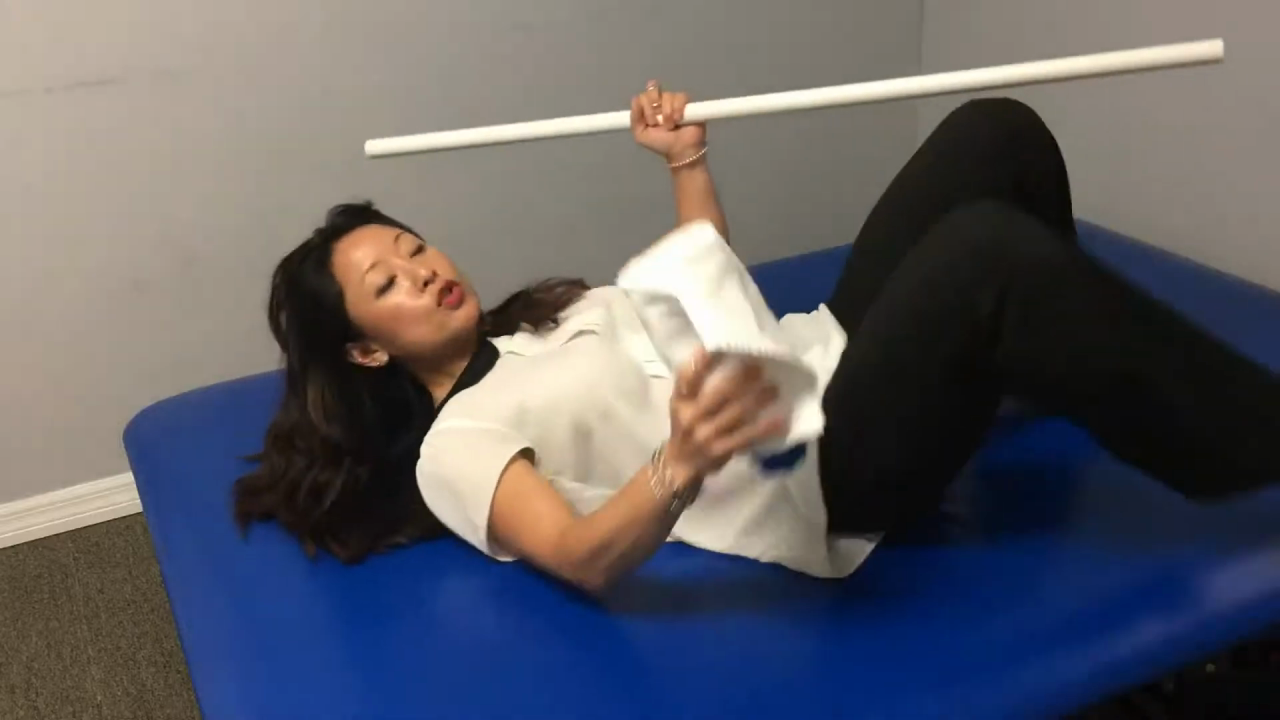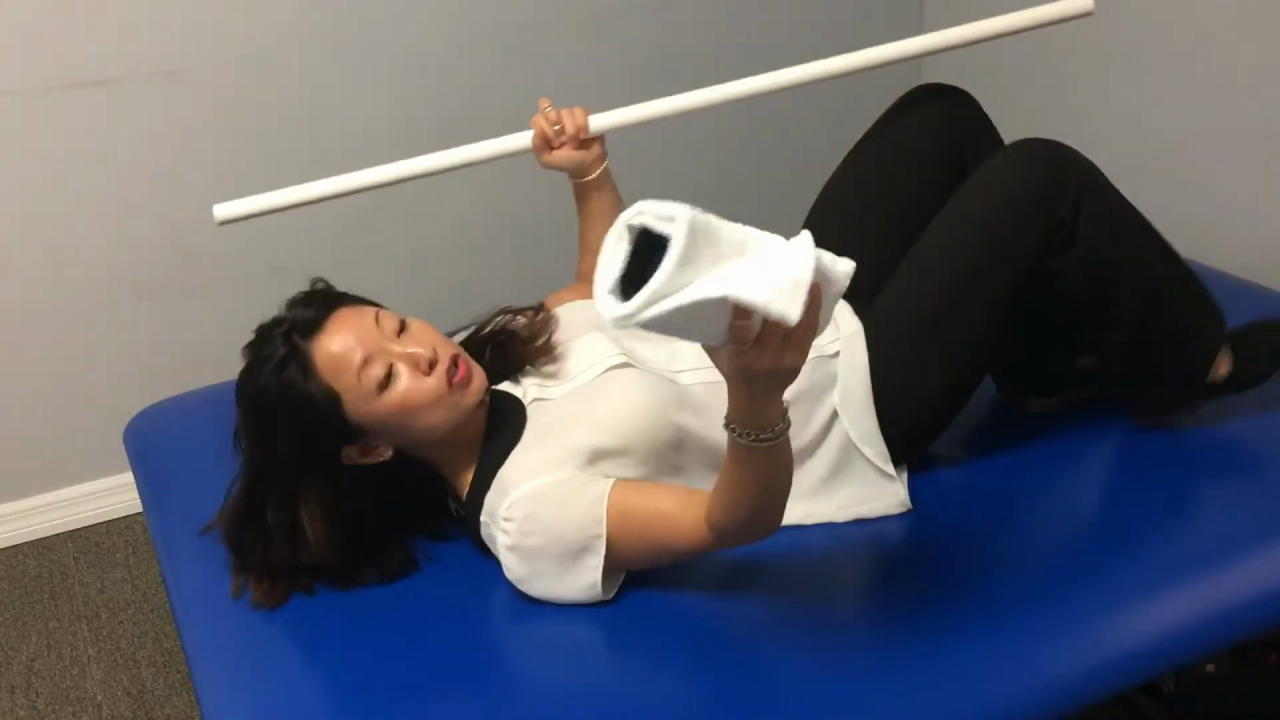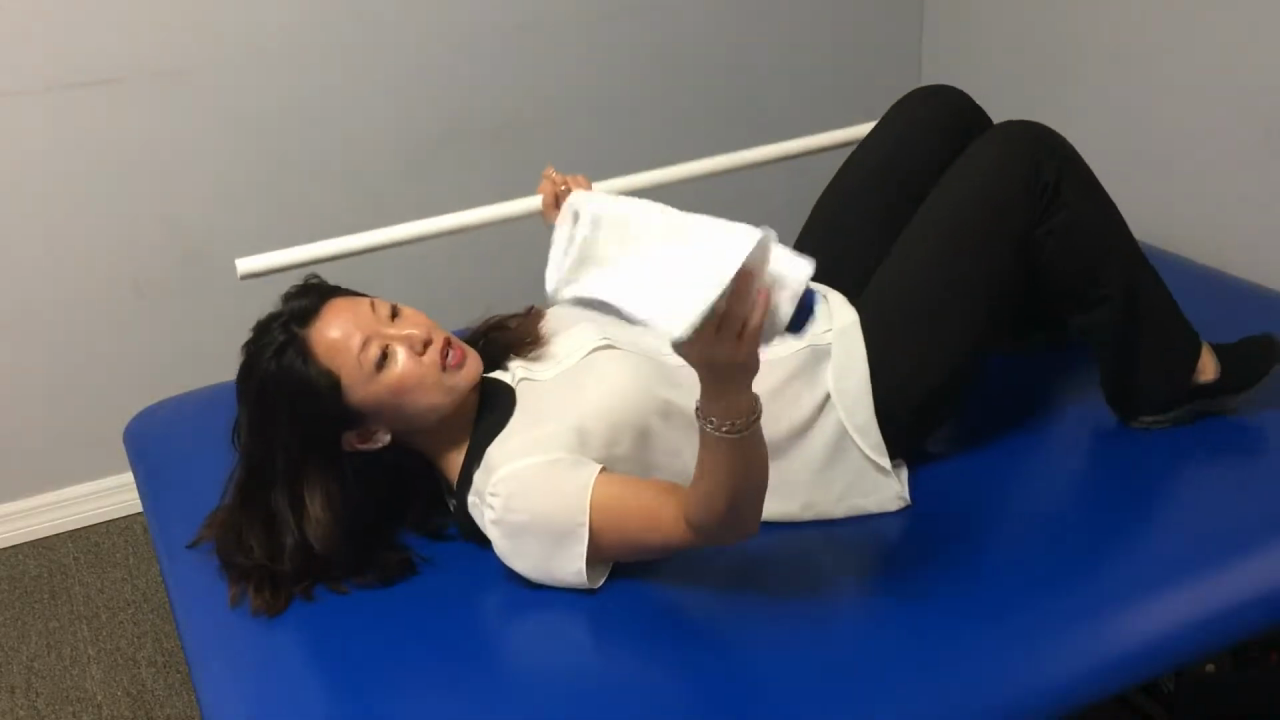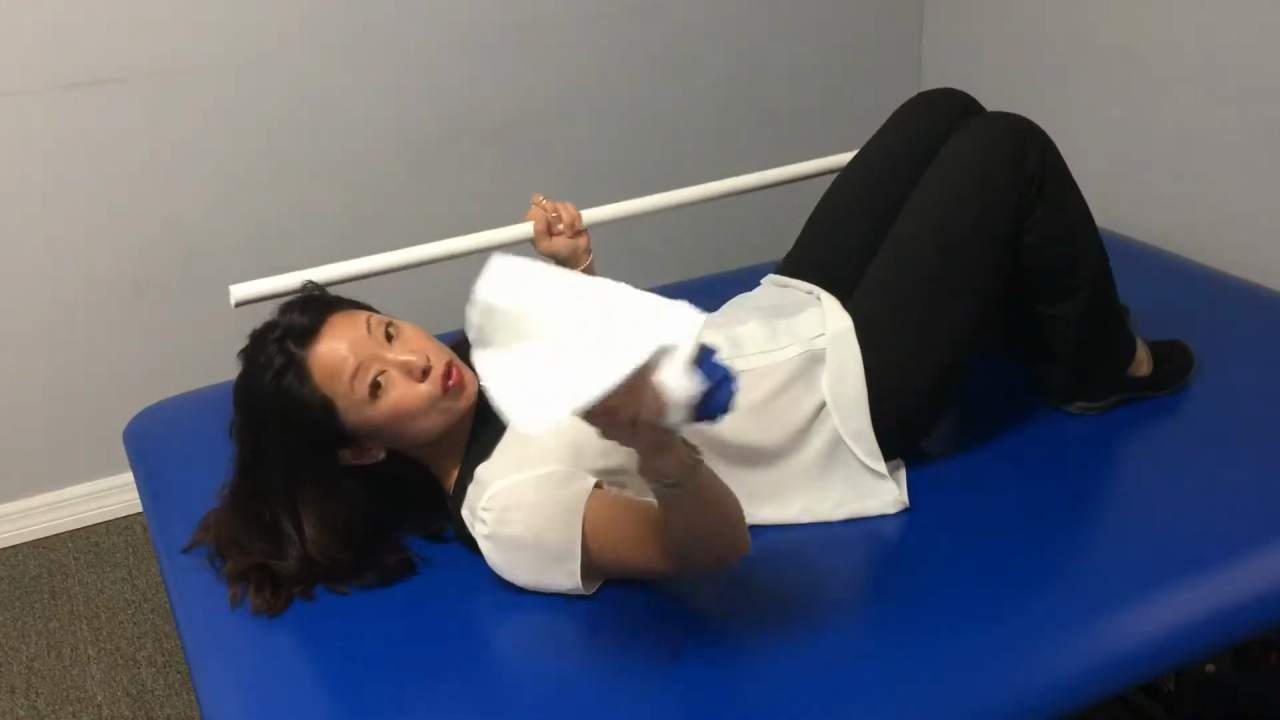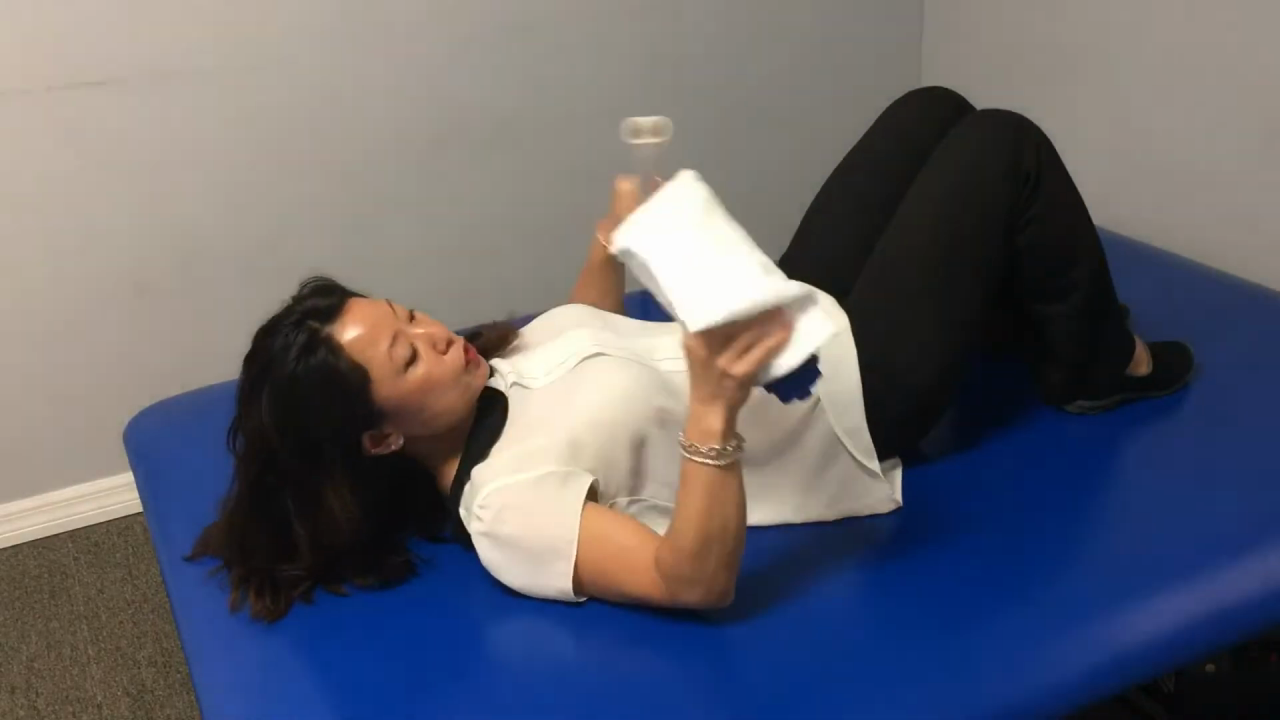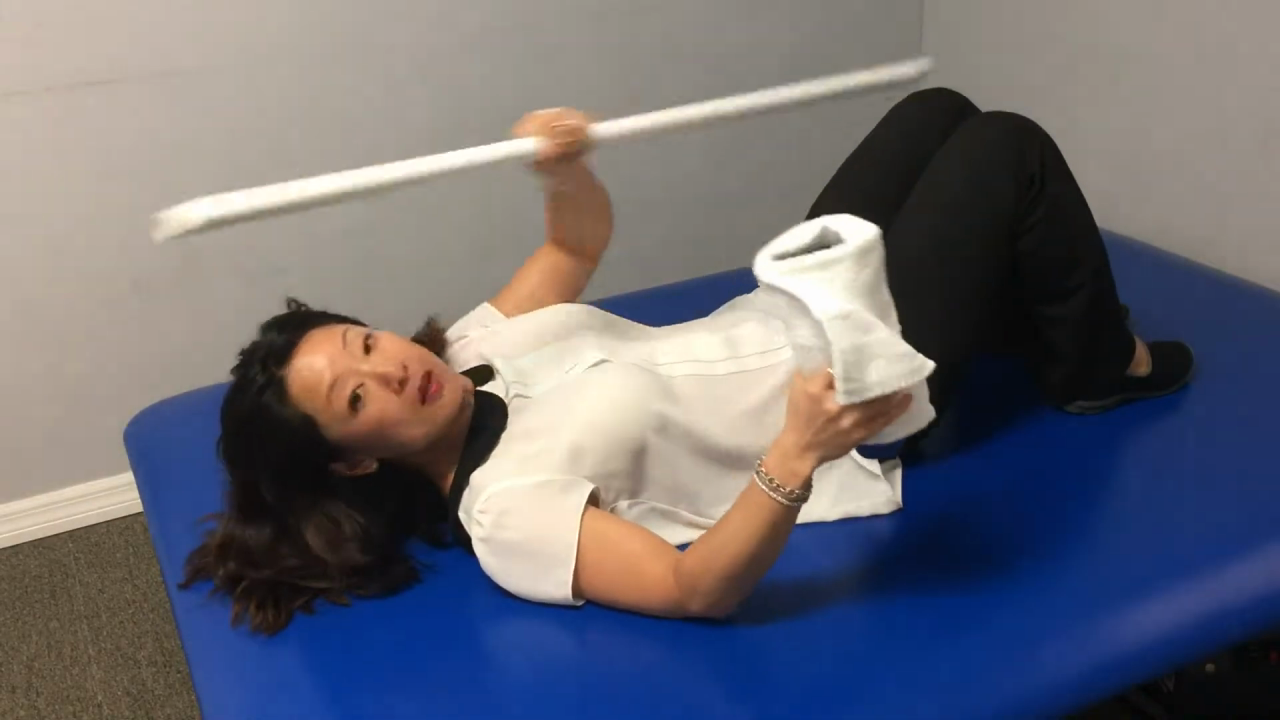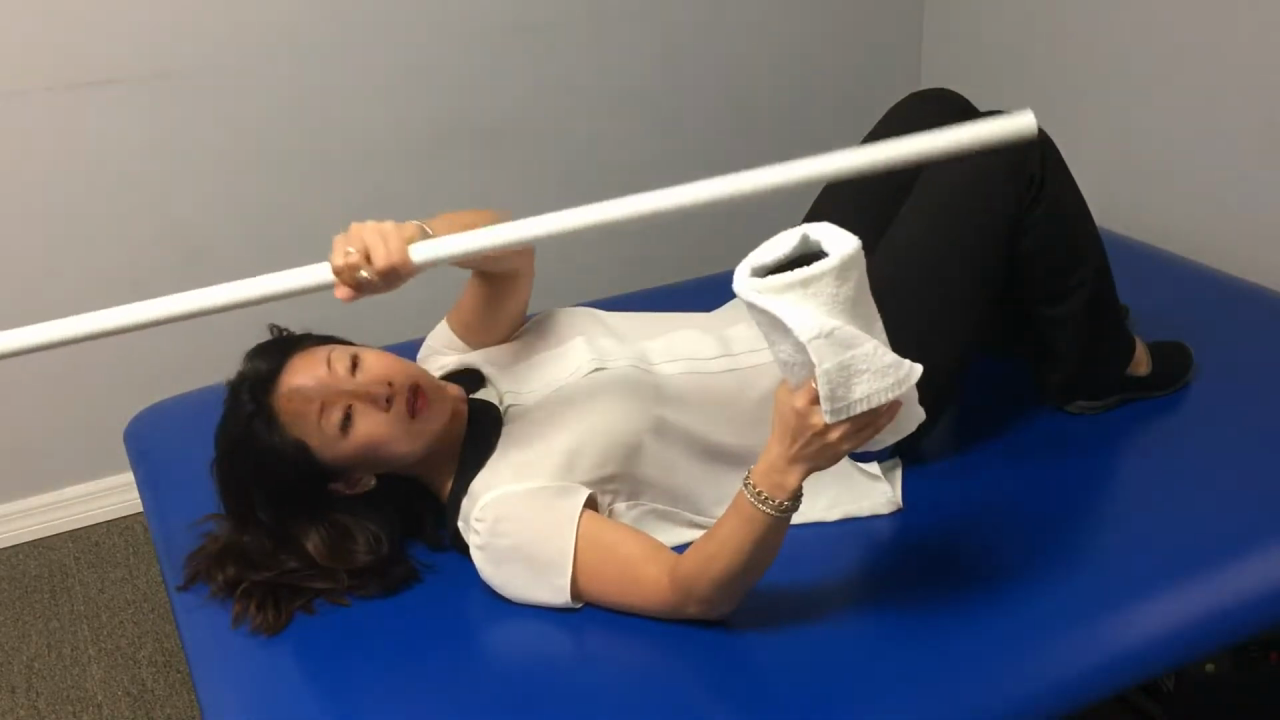
dt=0.7s
person 1, frame 1
left shoulder: (537, 313)
right shoulder: (451, 449)
right elbow: (584, 556)
left wrist: (686, 162)
right wrist: (683, 464)
left hip: (835, 357)
right hip: (830, 480)
left knee: (998, 133)
right knee: (986, 250)
left ankle: (1062, 368)
person 1, frame 2
left shoulder: (487, 354)
right shoulder: (525, 514)
left elbow: (605, 287)
right elbow: (735, 521)
left wrist: (590, 177)
right wrist: (755, 396)
left hip: (814, 319)
right hip: (859, 405)
left knee: (942, 114)
right knee: (1044, 180)
left ankle: (1052, 363)
right ankle: (1193, 360)
person 1, frame 3
left shoulder: (484, 364)
right shoulder: (512, 495)
right elbow: (718, 518)
right wrist: (728, 386)
left hip: (811, 322)
right hip: (860, 390)
left knee: (941, 113)
right knee: (1027, 158)
left ankle: (1038, 302)
right ankle: (1163, 373)
person 1, frame 4
right shoulder: (508, 509)
right elbow: (715, 543)
left wrist: (574, 271)
right wrist: (657, 441)
left hip: (788, 311)
right hip: (860, 393)
left knee: (947, 113)
right knee: (1010, 148)
left ankle: (1039, 322)
right ankle: (1098, 367)
person 1, frame 5
left shoulder: (476, 377)
right shoulder: (502, 508)
right elbow: (695, 582)
left wrist: (613, 244)
right wrist: (713, 410)
left hip: (797, 318)
right hip: (854, 392)
left knee: (933, 112)
right knee: (1004, 145)
left ankle: (1037, 323)
right ankle: (1098, 367)
person 1, frame 6
left shoulder: (471, 352)
right shoulder: (504, 513)
left elbow: (578, 248)
right elbow: (697, 589)
left wrist: (567, 167)
right wrist: (799, 455)
left hip: (786, 319)
right hip: (864, 394)
left knee: (940, 112)
right knee: (1009, 148)
left ankle: (1031, 325)
right ankle: (1098, 368)
person 1, frame 7
left shoulder: (448, 370)
right shoulder: (499, 520)
left elbow: (507, 245)
right elbow: (692, 591)
left wrist: (407, 242)
right wrist: (785, 470)
left knee: (937, 112)
right knee: (1007, 153)
left ankle: (1037, 329)
right ankle: (1098, 368)
